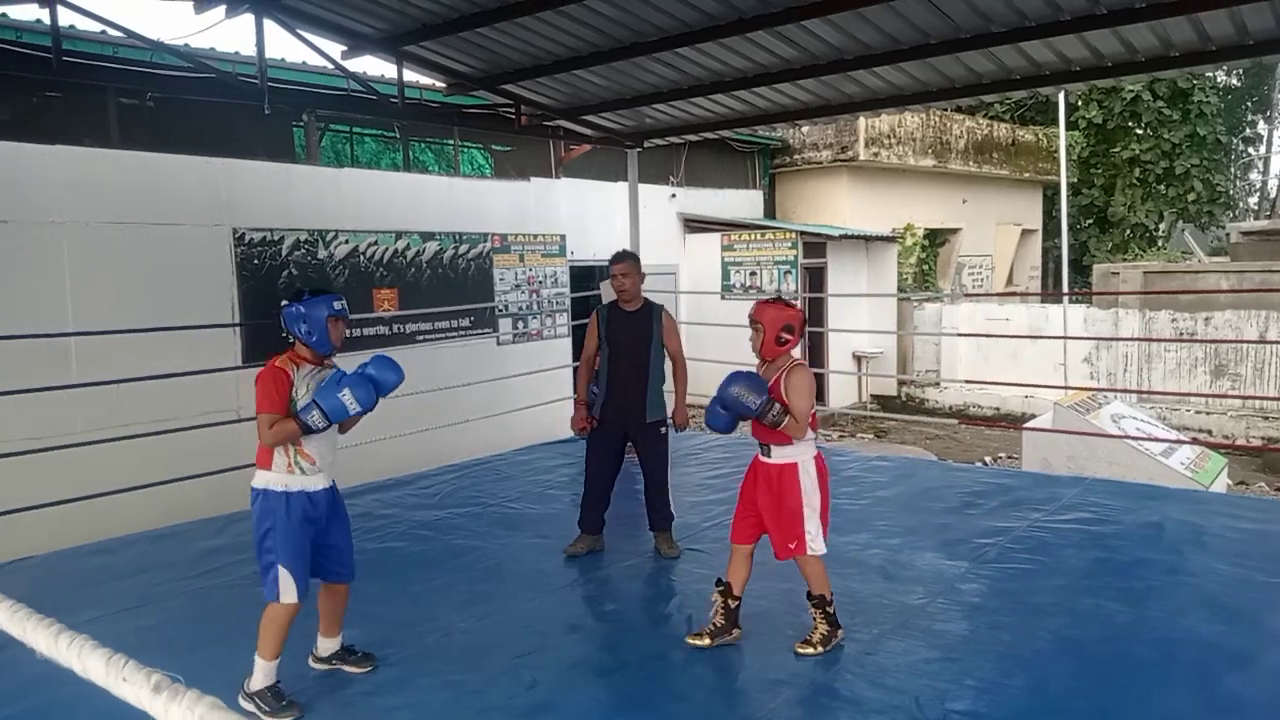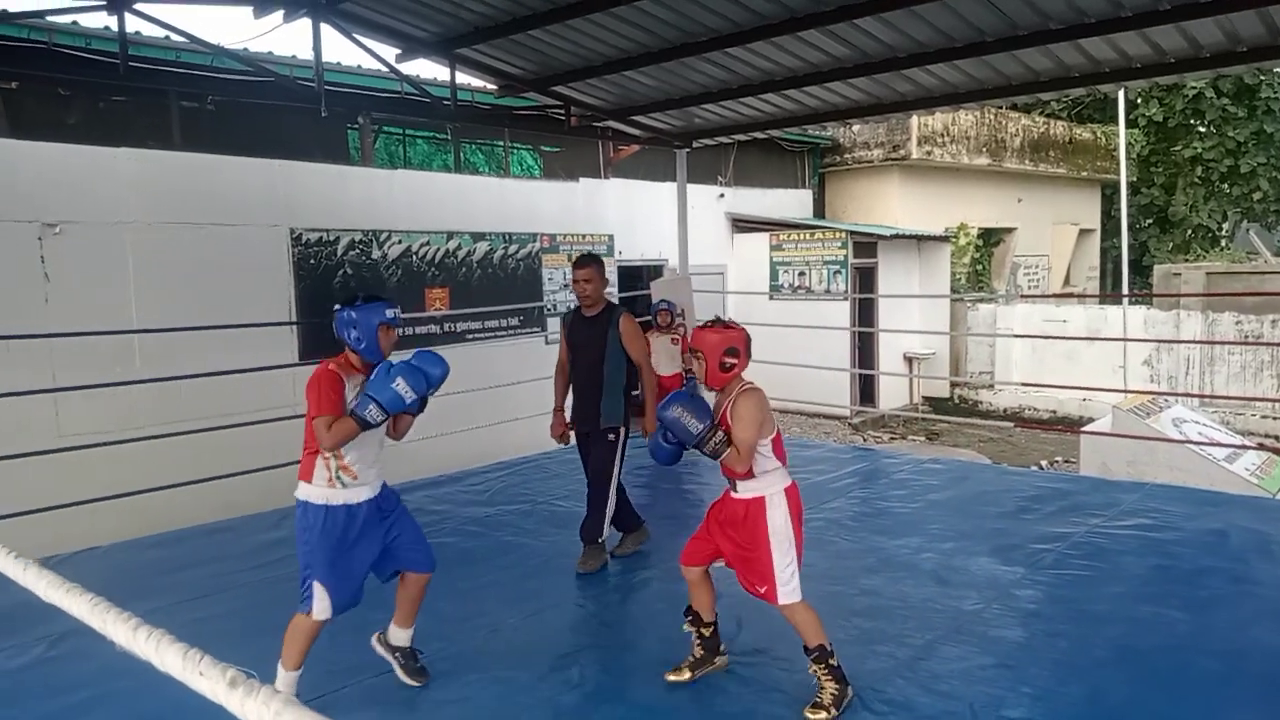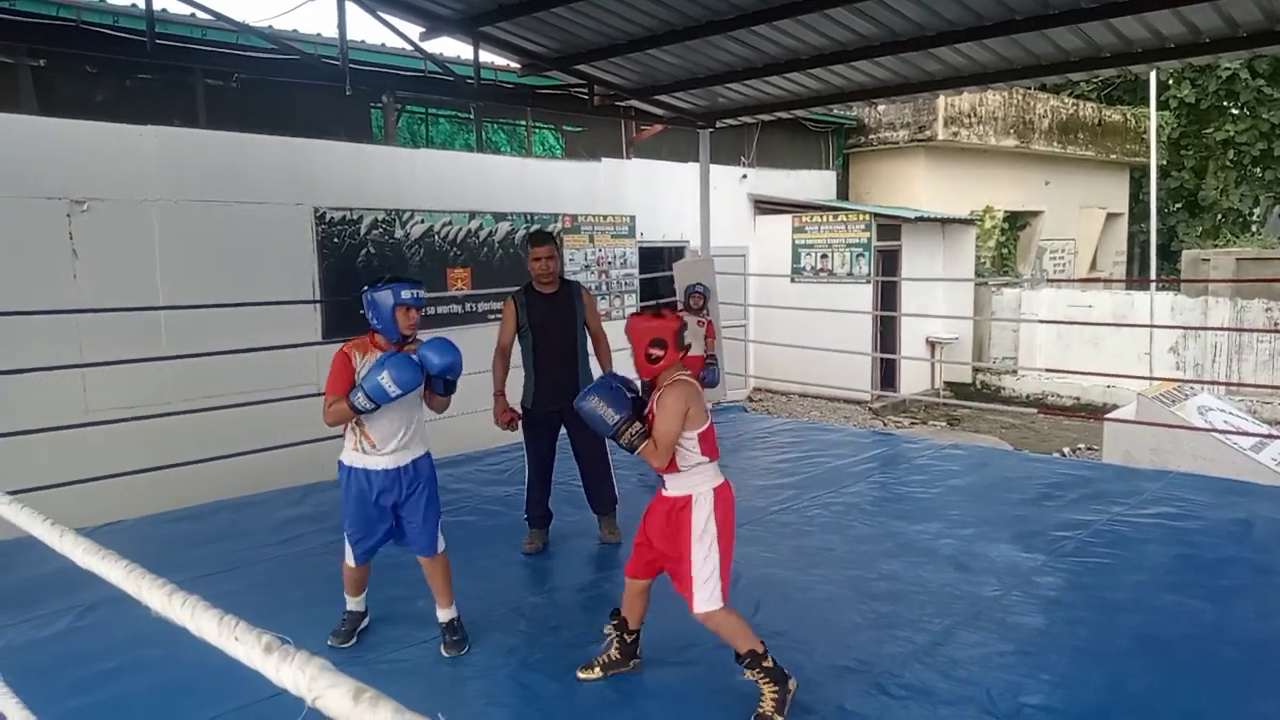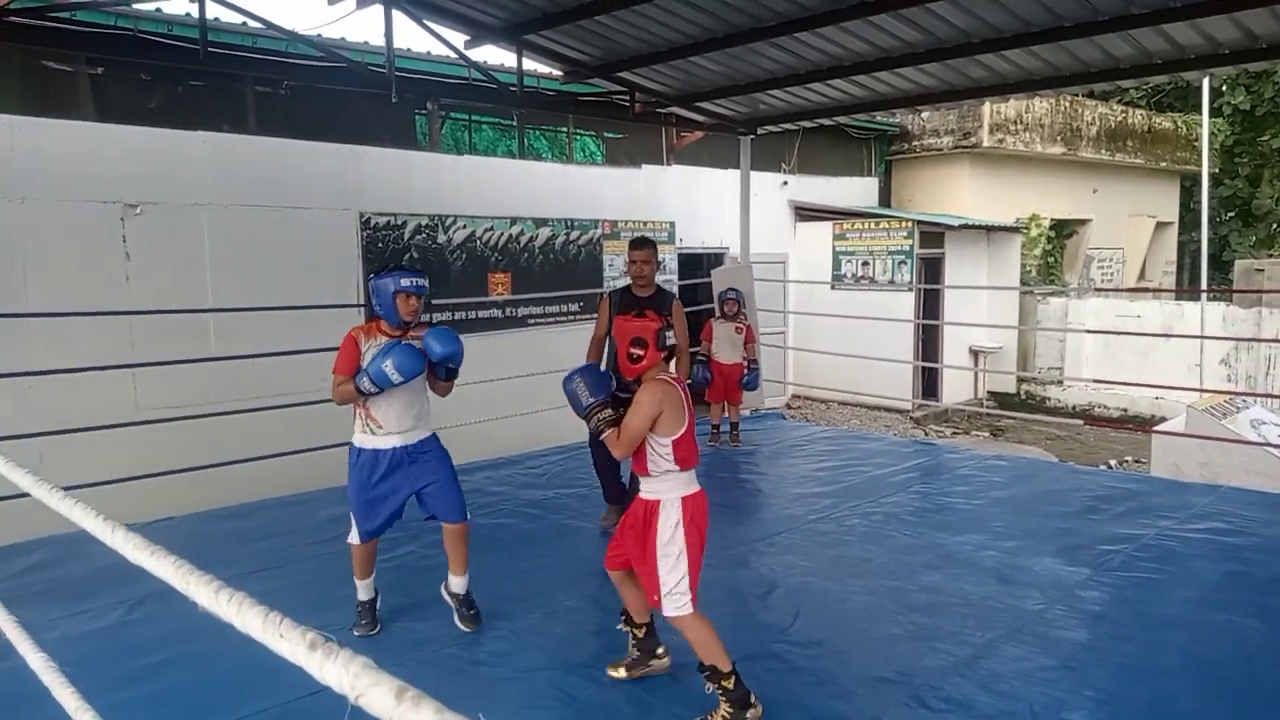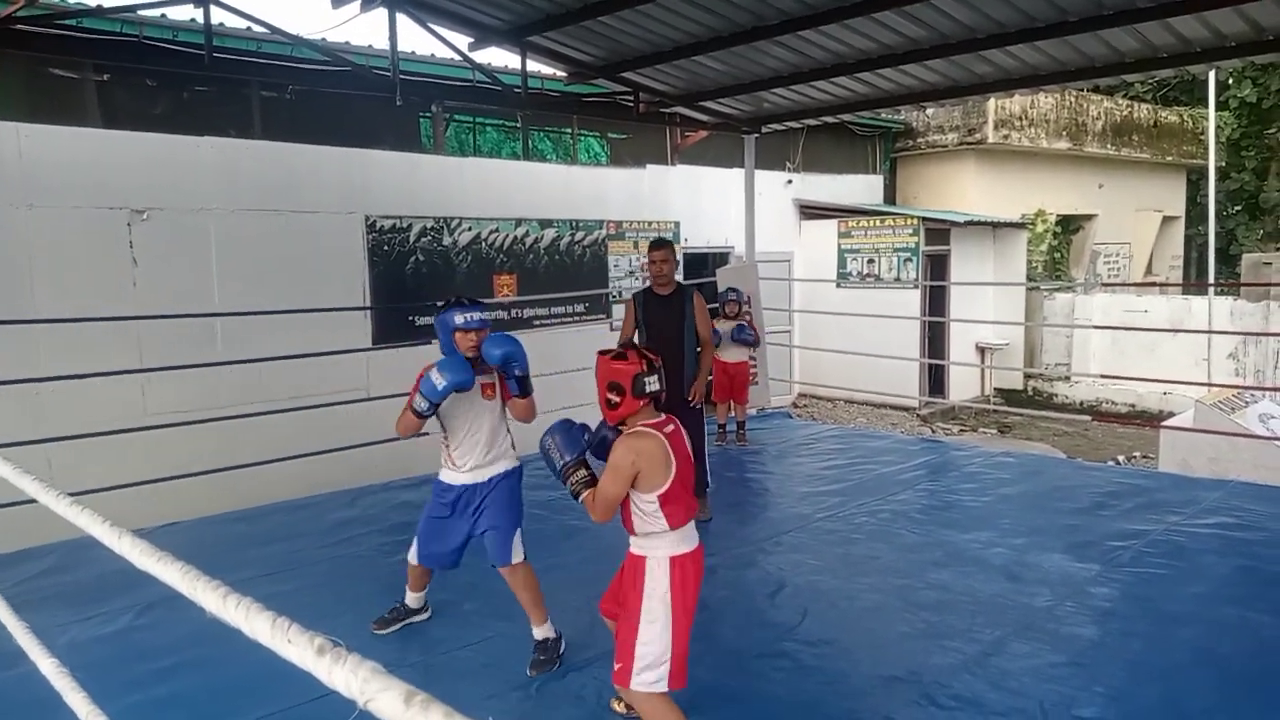
dt=1s
person 1, frame 1
left shoulder: (330, 369)
right shoulder: (278, 372)
left elbow: (339, 427)
right elbow: (269, 436)
left wrist: (364, 397)
right wrist: (320, 412)
left hip: (321, 490)
right hip: (281, 494)
left knee: (338, 575)
right knee: (289, 592)
left ankle: (328, 649)
person 1, frame 2
left shoulder: (377, 372)
right shoulder: (329, 376)
left elbow: (395, 432)
right elbow: (328, 437)
left wrist: (416, 397)
right wrist: (376, 405)
left hip: (373, 497)
right hip: (326, 506)
left knee: (419, 567)
right knee: (319, 607)
left ankle: (395, 641)
right ankle: (281, 694)
person 1, frame 3
left shoulder: (420, 353)
right shoulder: (351, 354)
left elbow: (437, 405)
right elbow: (331, 415)
left wrist: (446, 378)
right wrist: (370, 394)
left hip: (412, 466)
right hip: (363, 471)
left knee: (429, 548)
right knee: (357, 555)
left ankle: (448, 618)
right ankle: (356, 610)
person 1, frame 4
left shoulder: (423, 339)
right shoulder: (359, 339)
left elbow: (442, 390)
right elbow: (339, 393)
left wrist: (447, 364)
right wrist: (377, 376)
left hip: (422, 445)
right hip: (373, 452)
left knee: (455, 518)
right knee: (365, 532)
left ankle: (458, 589)
right ankle: (367, 598)
person 1, frame 5
left shoulder: (496, 365)
right shoulder: (433, 371)
left elbow: (526, 415)
right elbow: (403, 429)
left wrist: (517, 377)
right wrist: (427, 394)
left hip: (497, 477)
right hip: (452, 484)
left knee: (509, 558)
right knee: (422, 556)
left ankle: (547, 636)
right ankle: (413, 606)
person 2, frame 1
left shoulder: (799, 374)
right shoulder: (762, 369)
left elbow: (798, 427)
left wrist: (761, 407)
right wrist: (731, 409)
left hip: (797, 470)
right hip: (764, 466)
left knee: (803, 552)
right knee: (740, 543)
left ankle: (828, 626)
right ankle: (726, 622)
person 2, frame 2
left shoulder: (747, 401)
right shoulder: (726, 398)
left elbow: (741, 462)
left wrist: (703, 433)
right wrist: (684, 434)
left hip: (768, 504)
right hip: (736, 499)
left knee: (784, 598)
right knee: (692, 565)
left ankle: (833, 679)
right ankle: (706, 651)
person 2, frame 3
left shoulder: (676, 393)
right shoulder: (665, 387)
left elbow: (657, 456)
right elbow: (654, 436)
left wrist: (621, 422)
right wrist: (624, 404)
left hip: (700, 503)
right hip: (673, 497)
left knee: (706, 609)
right knee: (636, 576)
left ankle: (773, 682)
right ankle: (623, 651)
person 2, frame 4
left shoulder: (654, 391)
right shoulder: (666, 384)
left elbow: (621, 448)
left wrist: (596, 406)
right wrist: (610, 403)
left hip: (672, 506)
right hip: (655, 500)
left knee: (677, 609)
right knee: (618, 564)
right ankle: (647, 650)
person 2, frame 5
left shoulder: (631, 446)
right shoulder: (673, 427)
left elbow: (601, 512)
left wrist: (571, 468)
left hip: (661, 564)
right hip: (679, 550)
left knee: (641, 685)
right knee: (616, 617)
person 3, frame 1
left shoulder: (659, 316)
right shoulder: (600, 317)
left elbow: (678, 361)
right elbow: (587, 361)
left wrist: (680, 405)
right wrist: (580, 405)
left hip: (650, 414)
right hip: (607, 413)
left knee: (657, 474)
right knee: (597, 474)
left ankle: (663, 532)
right ankle: (590, 533)
person 3, frame 2
left shoulder: (621, 320)
right shoulder: (569, 321)
left elbow: (644, 367)
right elbow: (563, 367)
left wrist: (649, 414)
right wrist: (558, 412)
left hip: (610, 419)
right hip: (580, 417)
left knee: (601, 482)
right knee: (602, 481)
left ankle: (594, 544)
right ankle: (633, 529)
person 3, frame 3
left shoulder: (579, 295)
right shoulder: (516, 302)
left elbow: (598, 337)
right elbow: (503, 350)
right wrist: (499, 396)
left hip: (581, 395)
right hip: (537, 400)
left knee: (594, 457)
right knee: (538, 464)
left ankle: (606, 517)
right ankle: (537, 526)
person 3, frame 4
left shoulder: (670, 304)
right shoulder: (611, 300)
left elbow: (682, 352)
right elbow: (597, 343)
right hip: (614, 391)
right knee: (601, 448)
right ankle: (616, 504)
person 3, frame 5
left shoulder: (692, 299)
right shoulder: (637, 302)
left elbow: (707, 343)
right elbow: (625, 345)
left wrist: (702, 380)
left hip: (686, 390)
left knee: (693, 445)
left ankle: (699, 496)
